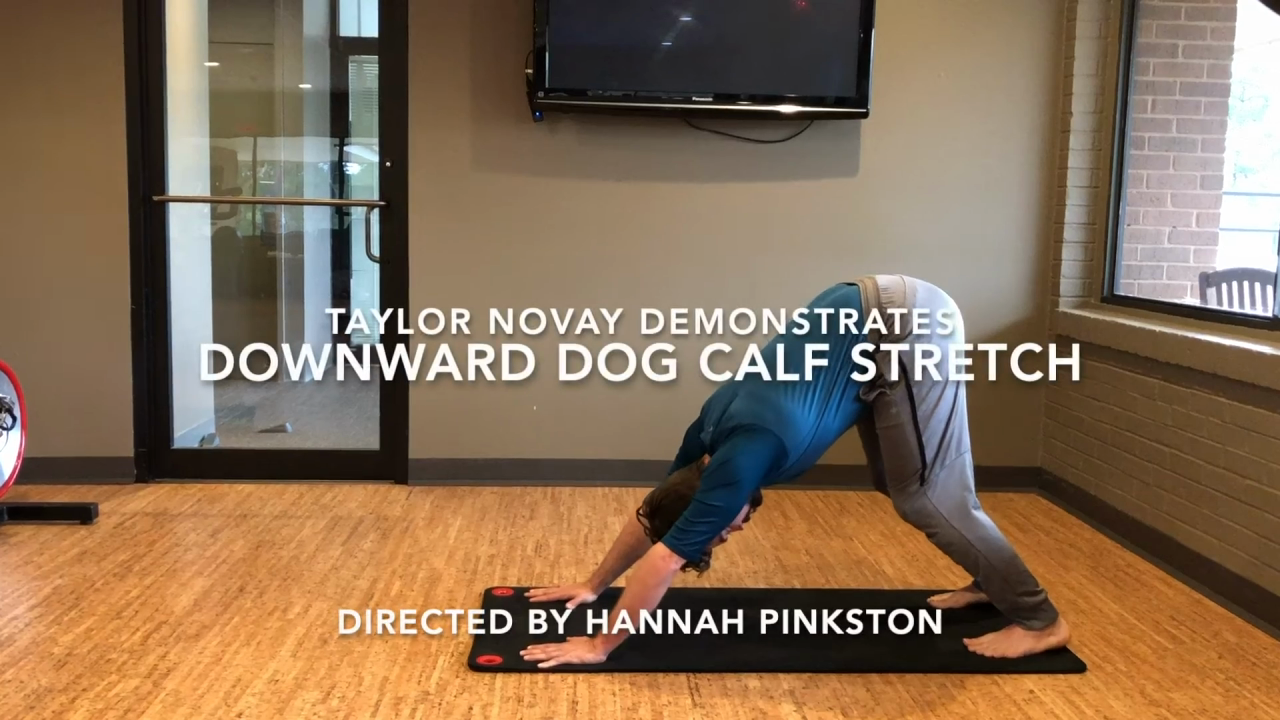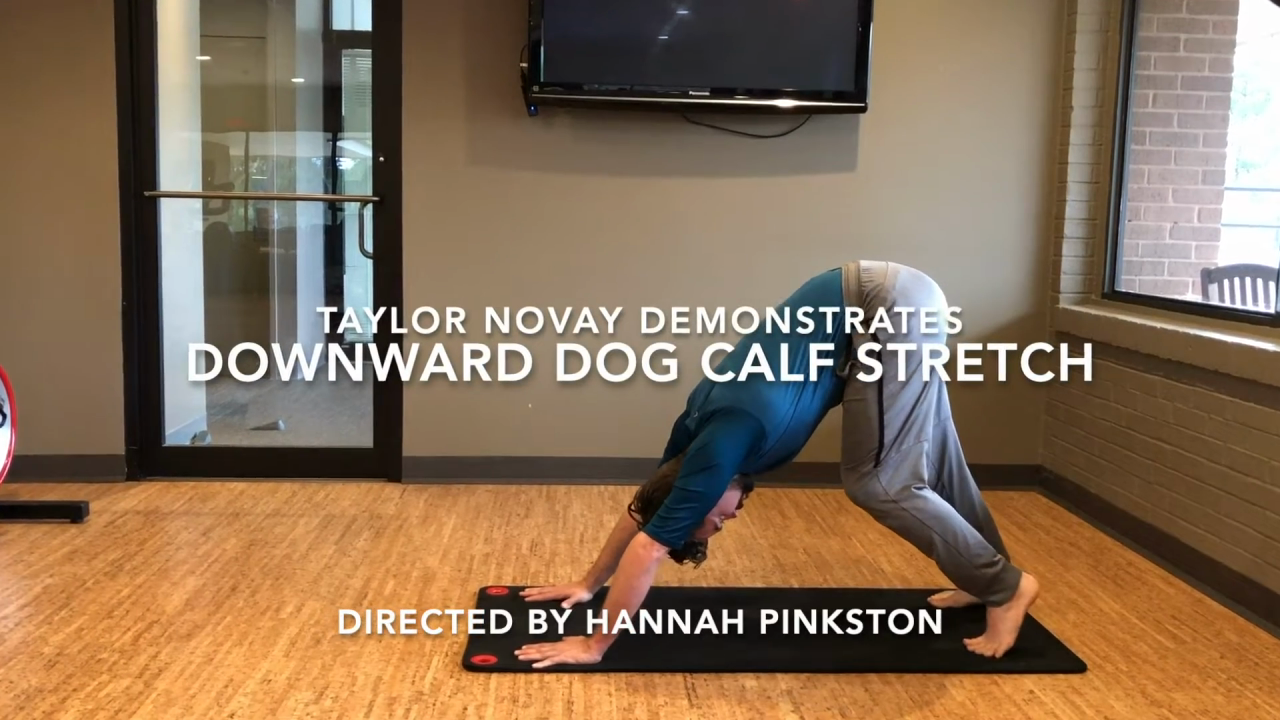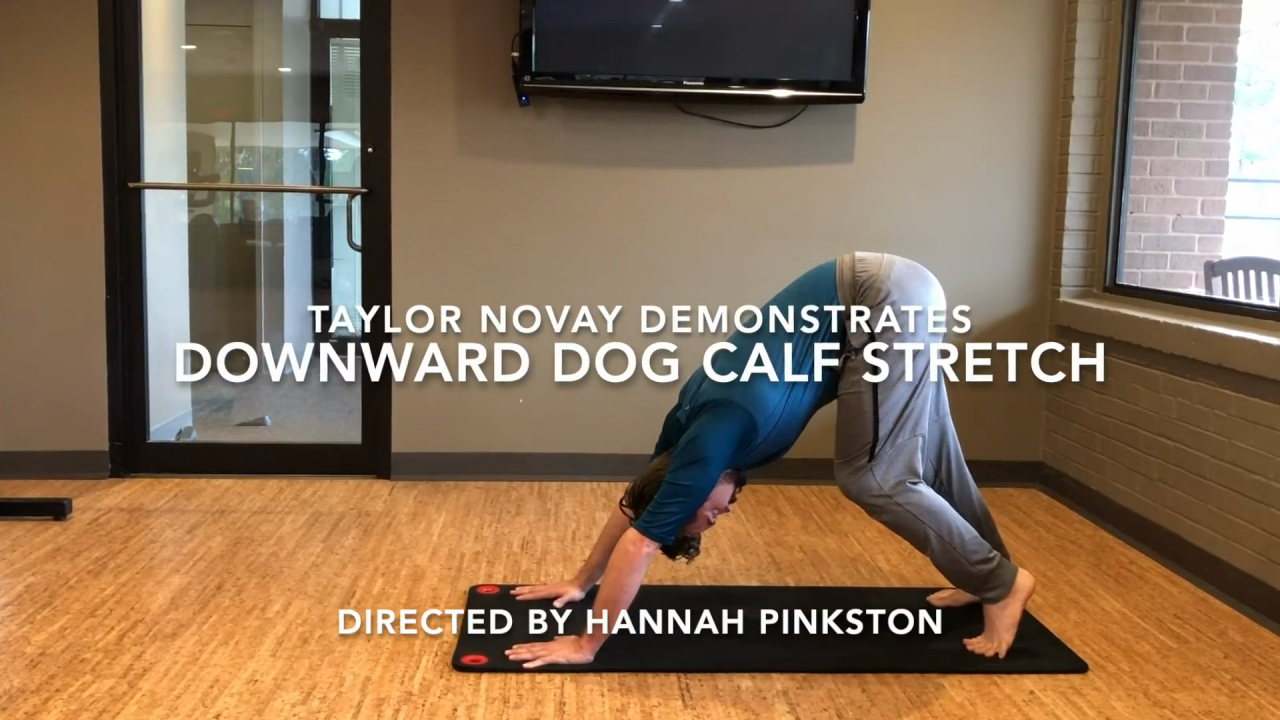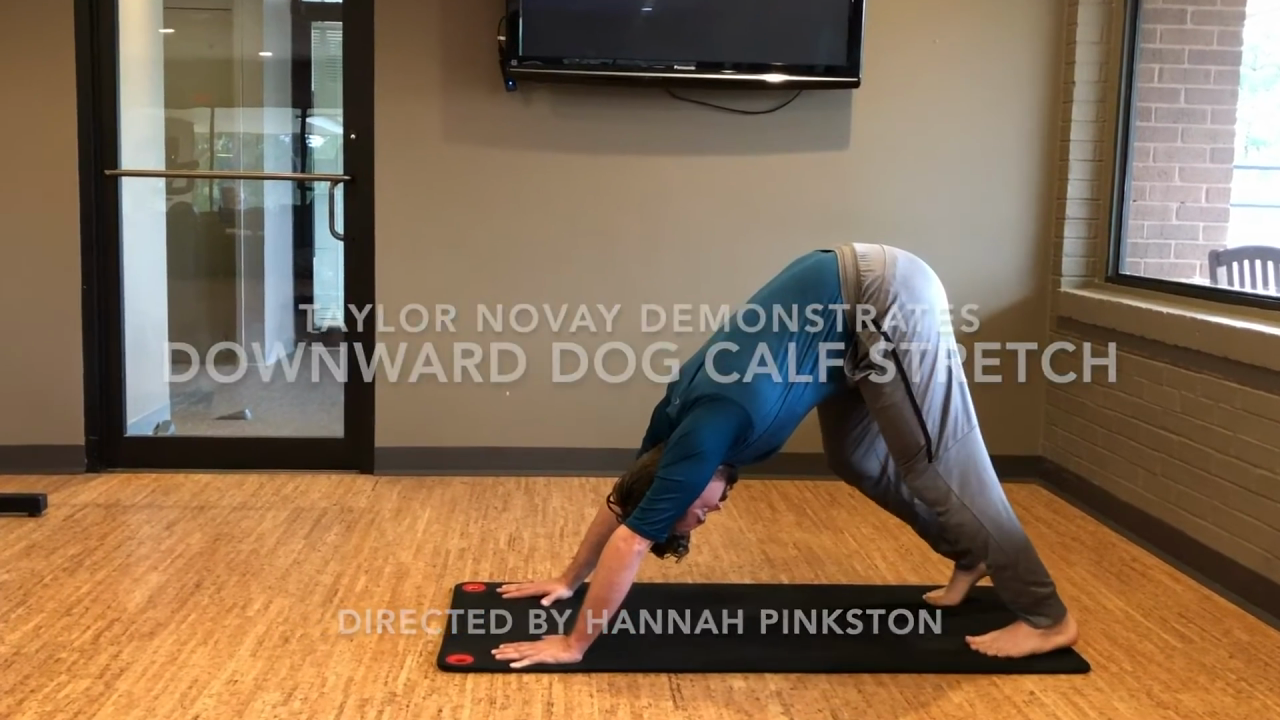
dt=1s
person 1, frame 1
left shoulder: (740, 461)
right shoulder: (709, 434)
left elbow: (663, 559)
right elbow: (652, 513)
left wrist: (599, 646)
right wrist: (593, 585)
left hip: (906, 326)
right hip: (882, 316)
left knee: (925, 497)
right knee: (894, 481)
left ankle: (1038, 619)
right ankle: (992, 581)
person 1, frame 2
left shoulder: (721, 449)
right shoulder: (700, 425)
left elbow: (648, 547)
right elbow: (645, 506)
left wrist: (594, 645)
right wrist: (589, 584)
left hip: (888, 307)
right hip: (886, 301)
left knee: (880, 483)
right knee: (933, 465)
left ankle: (1006, 588)
right ankle: (985, 576)
person 1, frame 3
left shoulder: (711, 442)
right shoulder: (691, 419)
left elbow: (639, 544)
right elbow: (635, 503)
left wrist: (585, 645)
right wrist: (581, 582)
left hip: (886, 298)
right hip: (879, 293)
left knee: (872, 477)
right knee: (929, 463)
left ankle: (1002, 583)
right ankle: (983, 572)
person 1, frame 4
left shoulder: (705, 433)
right shoulder: (679, 411)
left elbow: (630, 542)
right elbow: (621, 499)
left wrist: (573, 645)
right wrist: (568, 580)
left hip: (886, 298)
right hip: (854, 294)
left knee: (937, 467)
right knee: (859, 462)
left ankle: (1046, 617)
right ankle: (972, 555)
